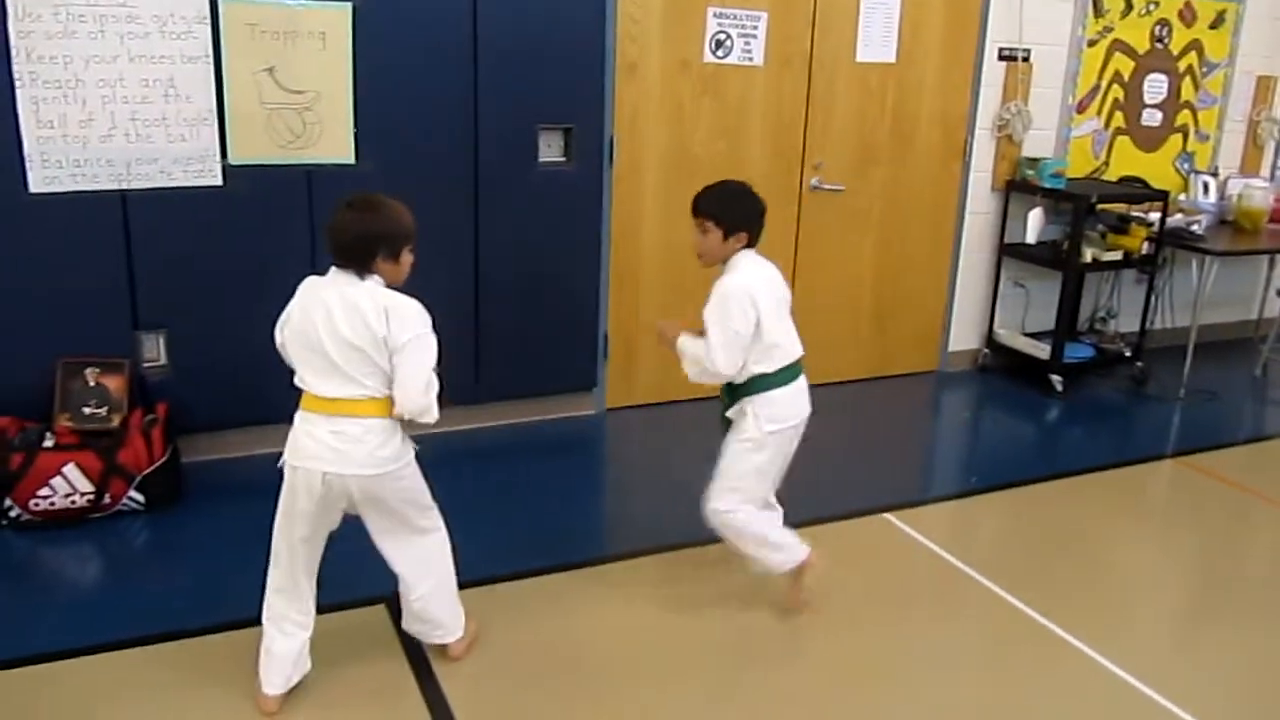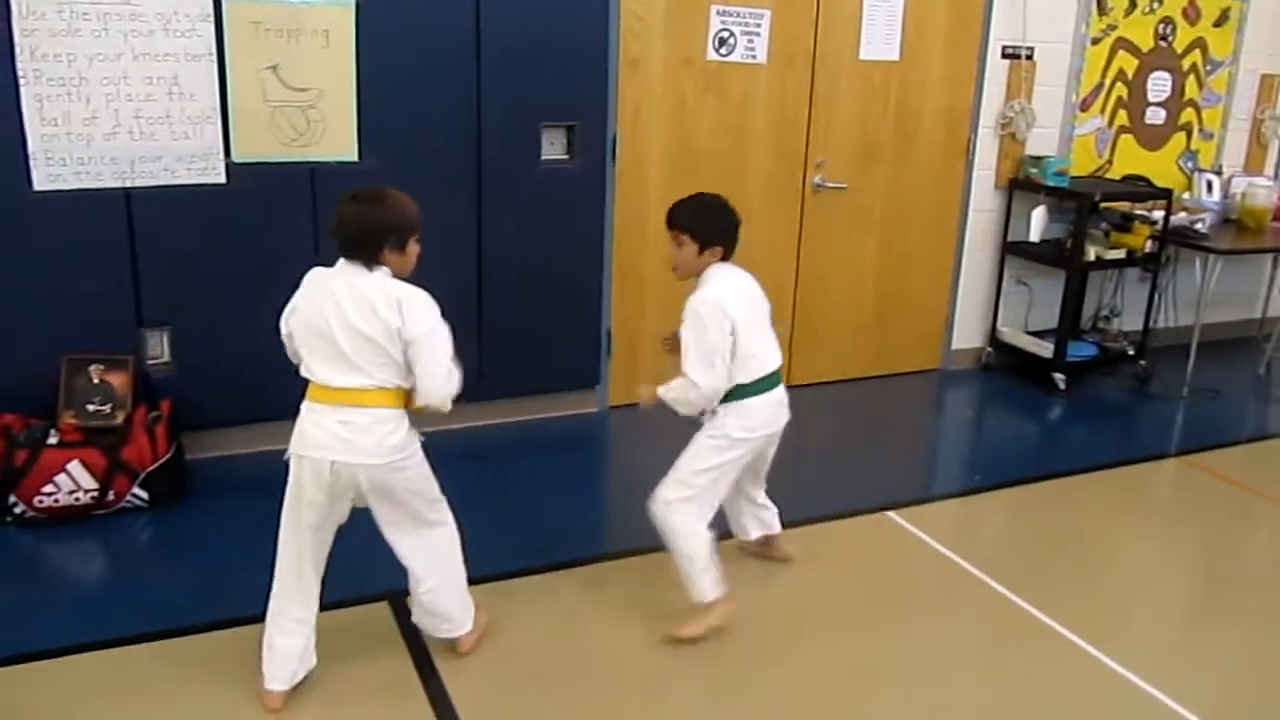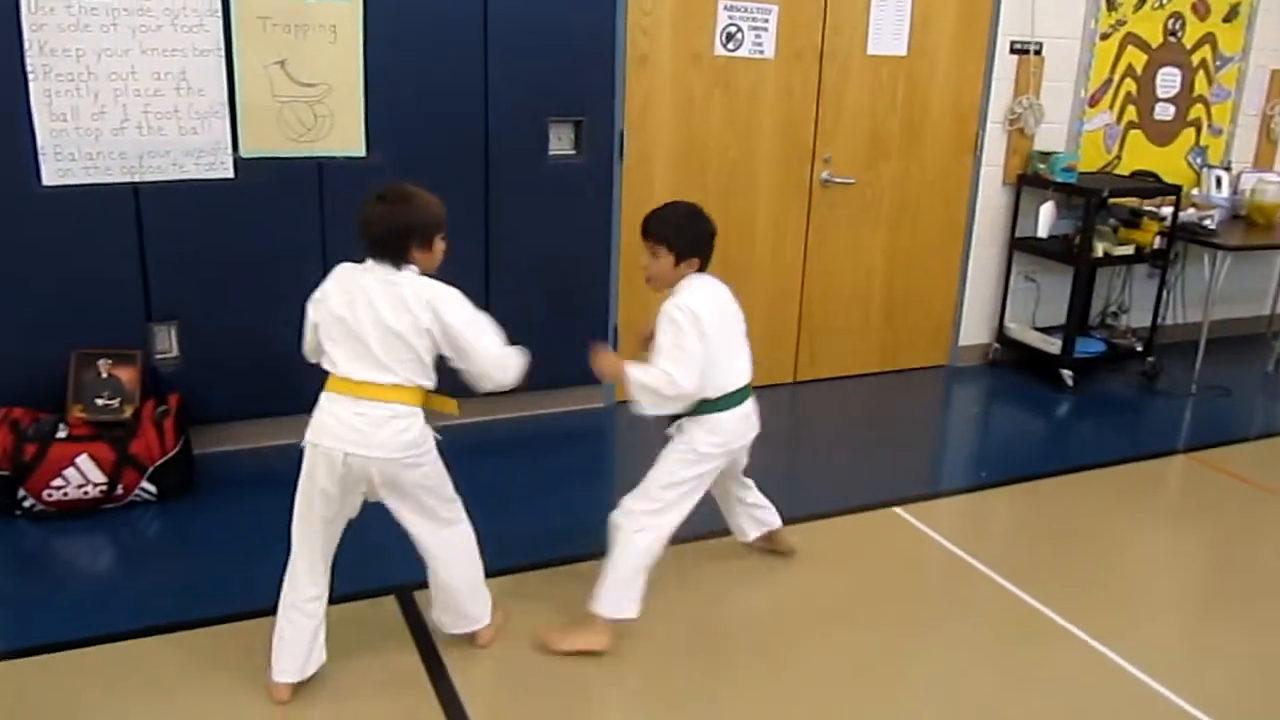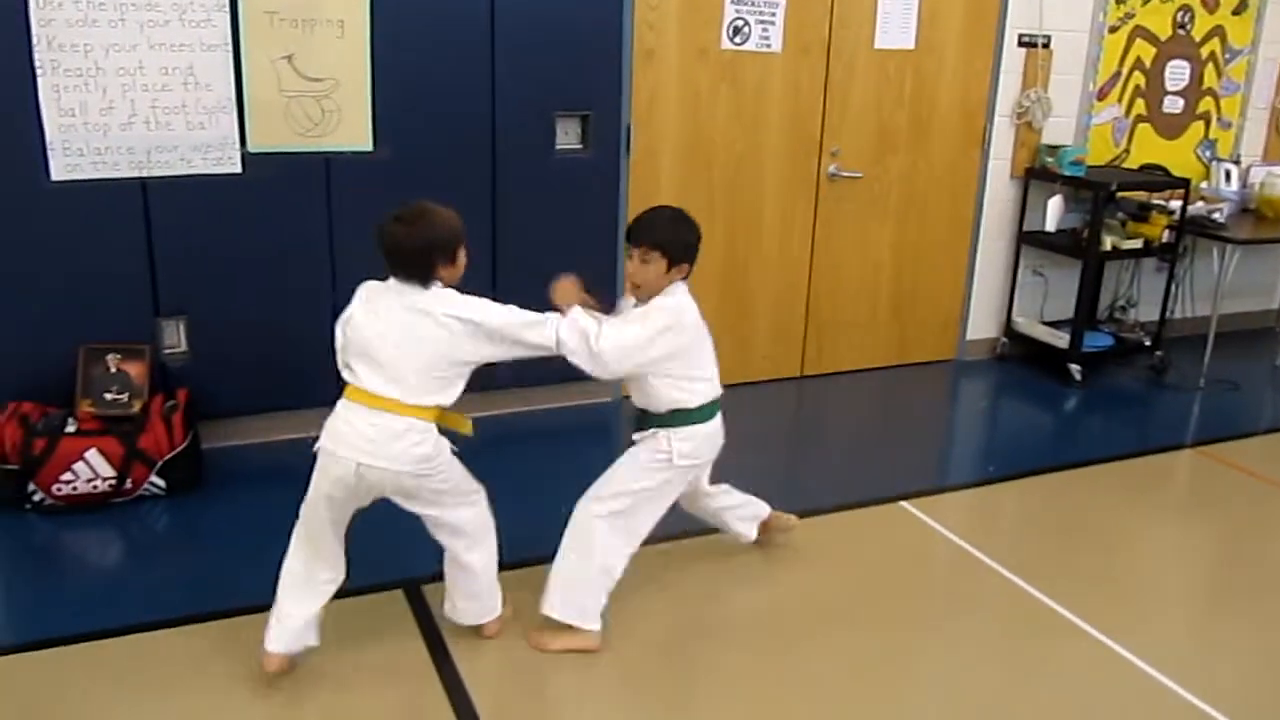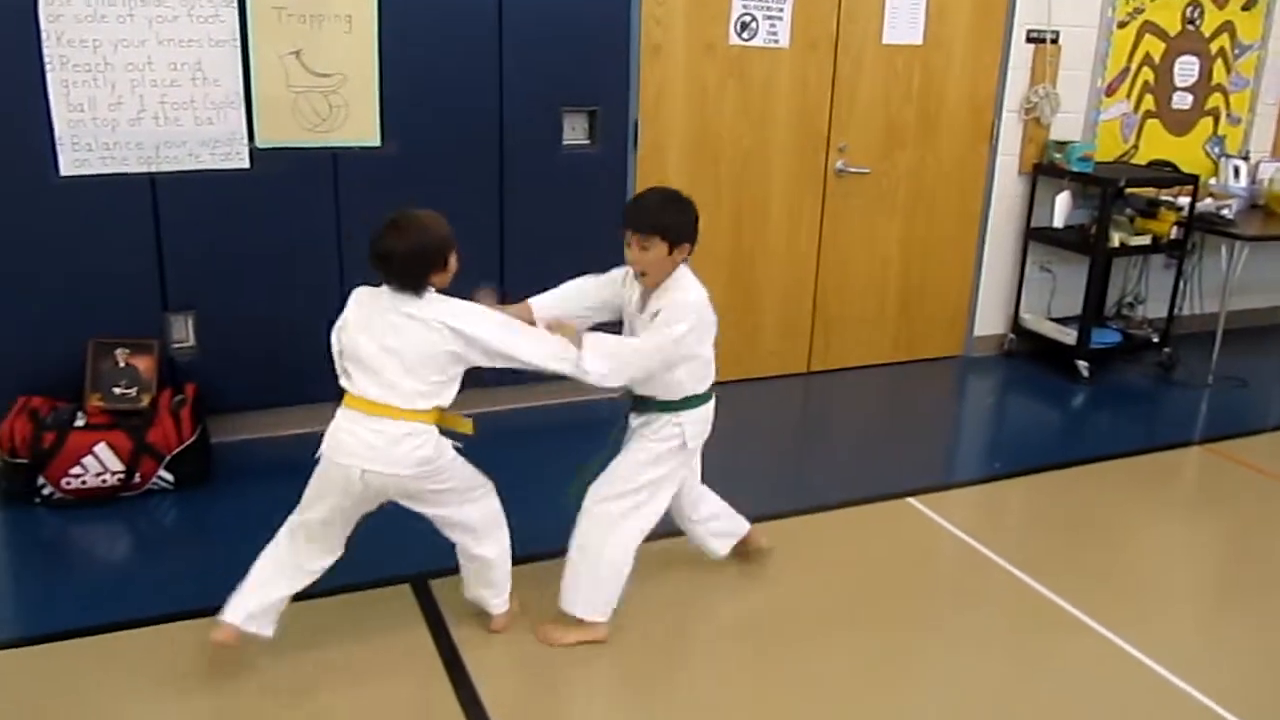
dt=0.1s
person 1, frame 1
left shoulder: (307, 295)
right shoulder: (403, 312)
right elbow: (417, 405)
right wrist: (429, 380)
left hip: (312, 445)
right hip: (375, 451)
left knee: (292, 565)
right knee: (421, 537)
right ankle: (449, 632)
person 1, frame 2
left shoulder: (311, 287)
right shoulder: (409, 301)
left elbow: (294, 349)
right elbow: (437, 392)
left hip: (318, 437)
right hip: (382, 441)
left knee: (298, 558)
right knee: (432, 529)
left ankle: (280, 679)
right ankle: (460, 626)
person 1, frame 3
left shoulder: (338, 283)
right shoulder: (439, 300)
left elbow: (313, 349)
right elbow: (498, 370)
right wrist: (516, 355)
left hip: (334, 430)
right hip: (397, 437)
left knee: (310, 550)
right knee: (445, 527)
left ankle: (288, 670)
right ankle: (476, 621)
person 1, frame 4
left shoulder: (366, 299)
right shoulder: (466, 316)
right elbow: (544, 332)
left hip: (348, 438)
right hip: (411, 450)
left knee: (317, 537)
right knee: (469, 517)
left ankle: (281, 645)
right ankle: (484, 614)
person 1, frame 5
left shoulder: (359, 305)
right shoulder: (457, 321)
right elbow: (536, 346)
left hip: (349, 445)
right hip: (413, 453)
left knee: (307, 533)
right knee: (478, 507)
left ankle: (238, 619)
right ankle: (496, 605)
person 2, frame 1
left shoulder: (735, 287)
right shoulder: (762, 271)
left elbow: (719, 363)
left wrist: (680, 340)
right wrist: (701, 334)
left hip: (769, 407)
right hip: (783, 392)
left knee: (725, 505)
right knee: (748, 489)
left ankle: (795, 560)
right ankle: (770, 545)
person 2, frame 2
left shoulder: (707, 301)
right shoulder: (740, 280)
left elbow: (706, 385)
left wrist: (661, 392)
right wrist: (686, 341)
left hip: (744, 414)
right hip: (768, 402)
left knee: (674, 504)
right knee: (739, 481)
left ankle: (713, 600)
right ankle: (767, 538)
person 2, frame 3
left shoulder: (681, 310)
right shoulder: (714, 291)
left elbow: (675, 385)
left wrist: (621, 371)
right wrist: (663, 347)
left hip: (710, 428)
right hip: (737, 414)
left knee: (637, 518)
right knee: (727, 481)
left ankle: (602, 625)
right ankle: (770, 533)
person 2, frame 4
left shoulder: (668, 313)
right shoulder: (648, 304)
left elbow: (609, 355)
right elbow: (618, 334)
left wrist: (573, 311)
right wrist: (578, 316)
left hip: (680, 437)
right hip: (696, 426)
left knee: (599, 516)
right knee: (698, 493)
left ankle: (578, 625)
right ankle: (767, 520)
person 2, frame 5
left shoulder: (688, 304)
right shoulder: (634, 281)
left elbow: (637, 358)
right elbow: (583, 294)
left wrist: (580, 340)
right wrist: (512, 313)
left hip: (676, 421)
right hip: (658, 412)
left knee: (608, 506)
right knee: (676, 488)
left ankle: (589, 617)
right ankle: (741, 536)
